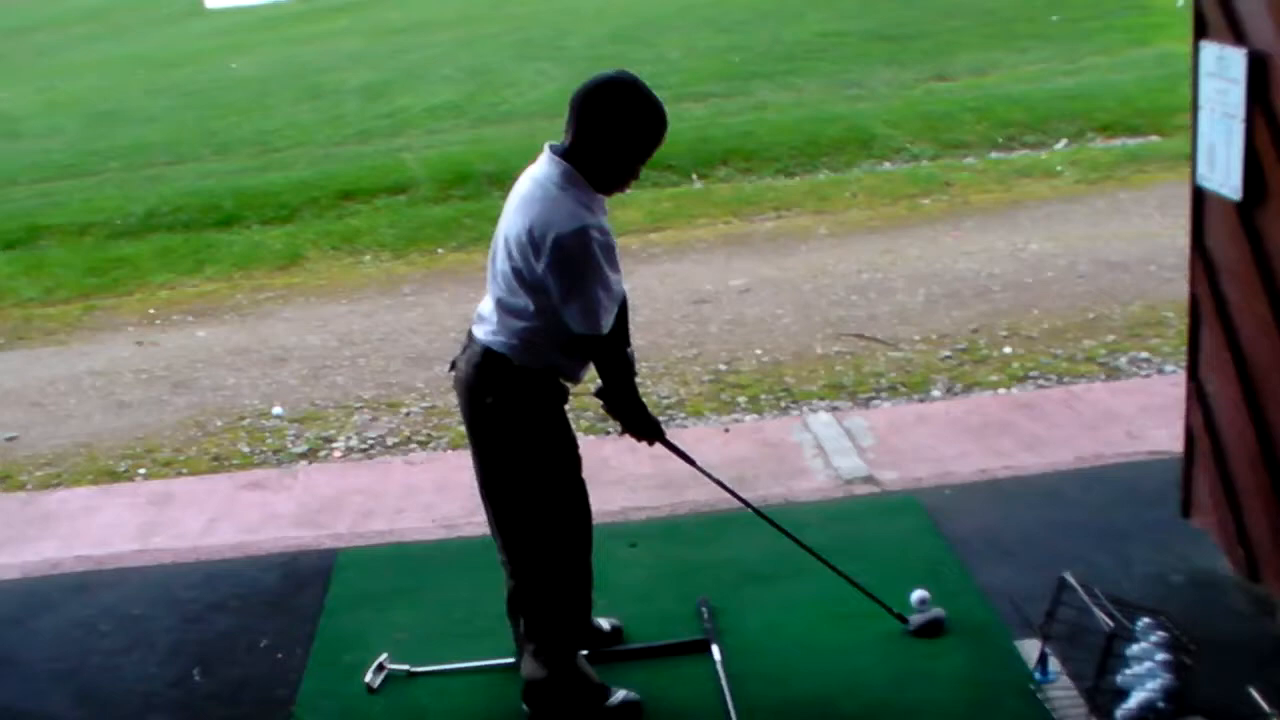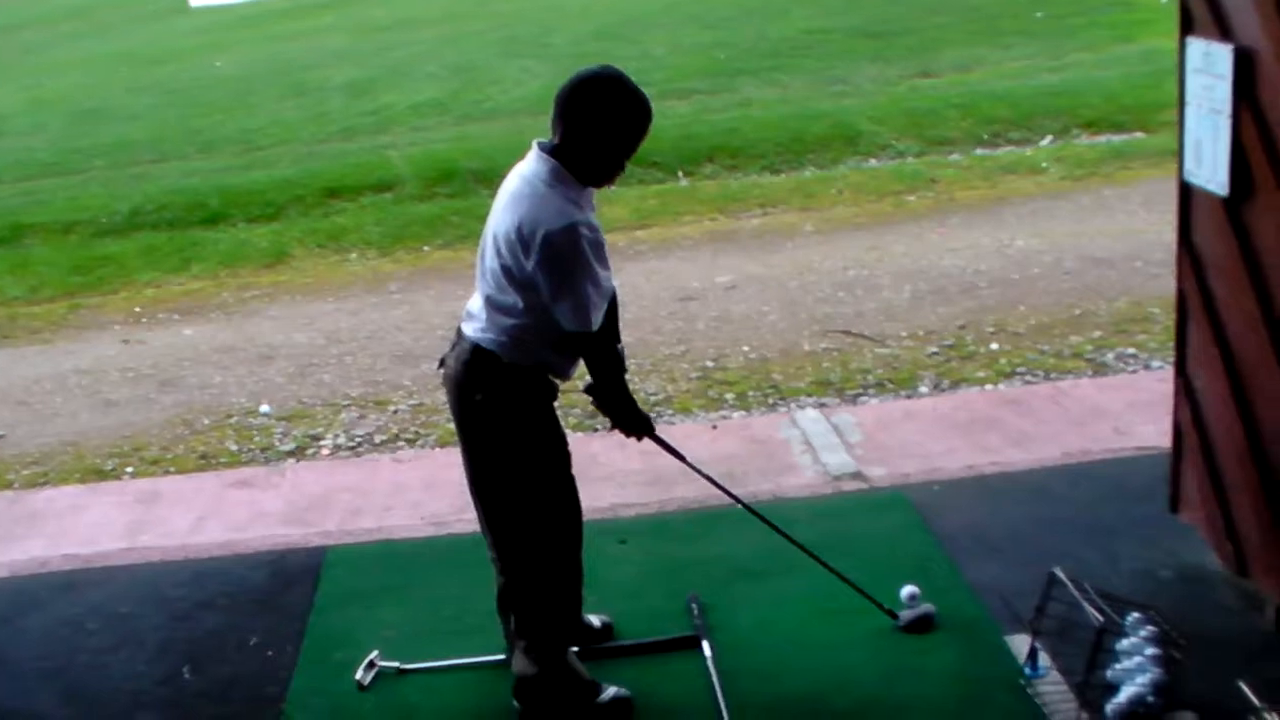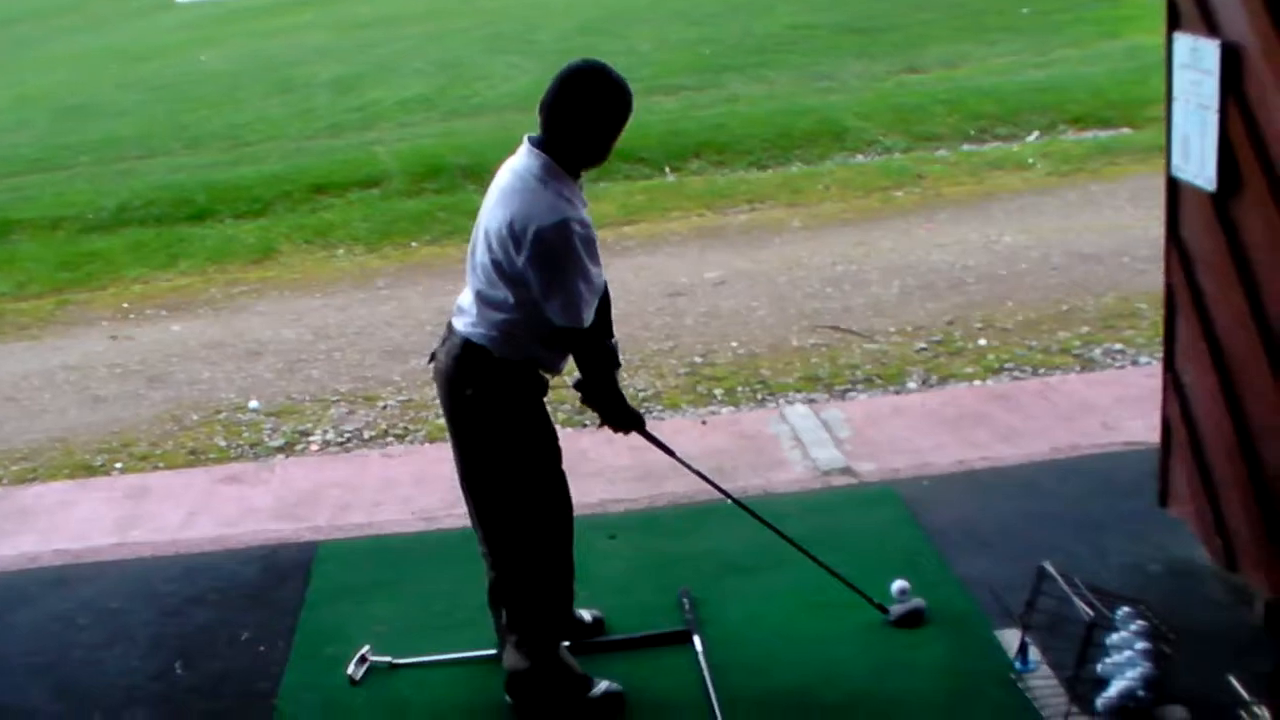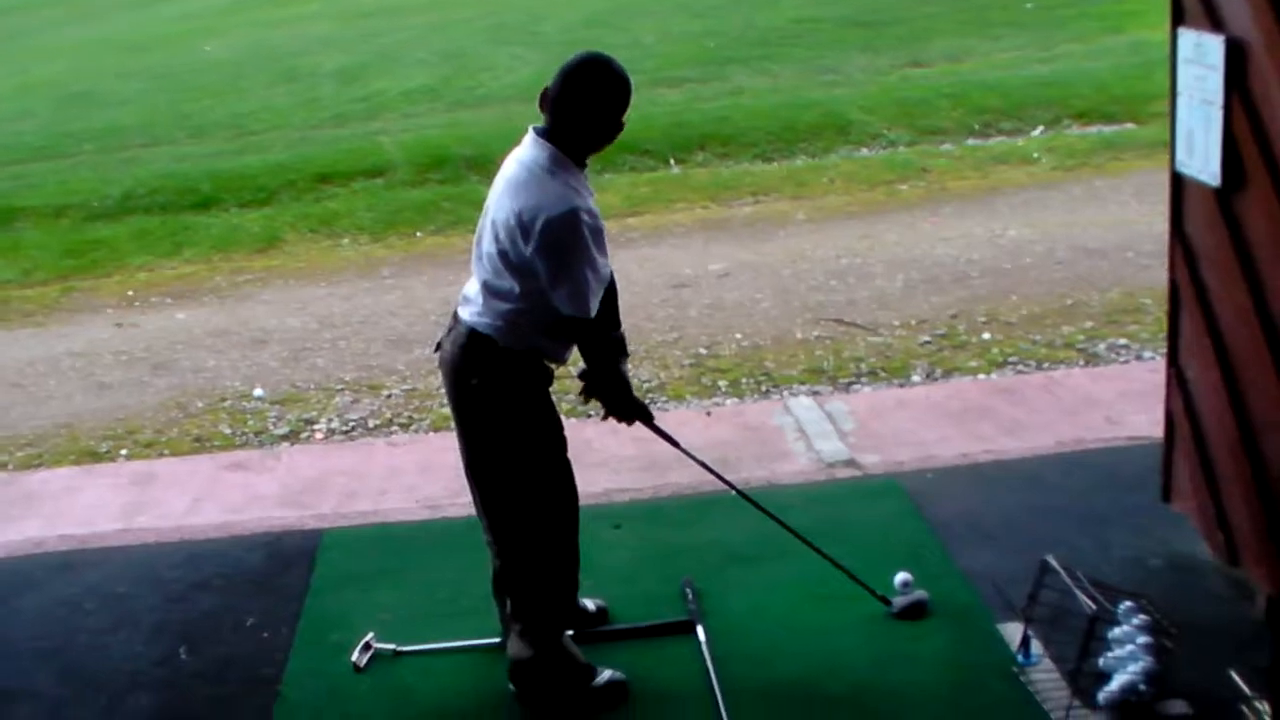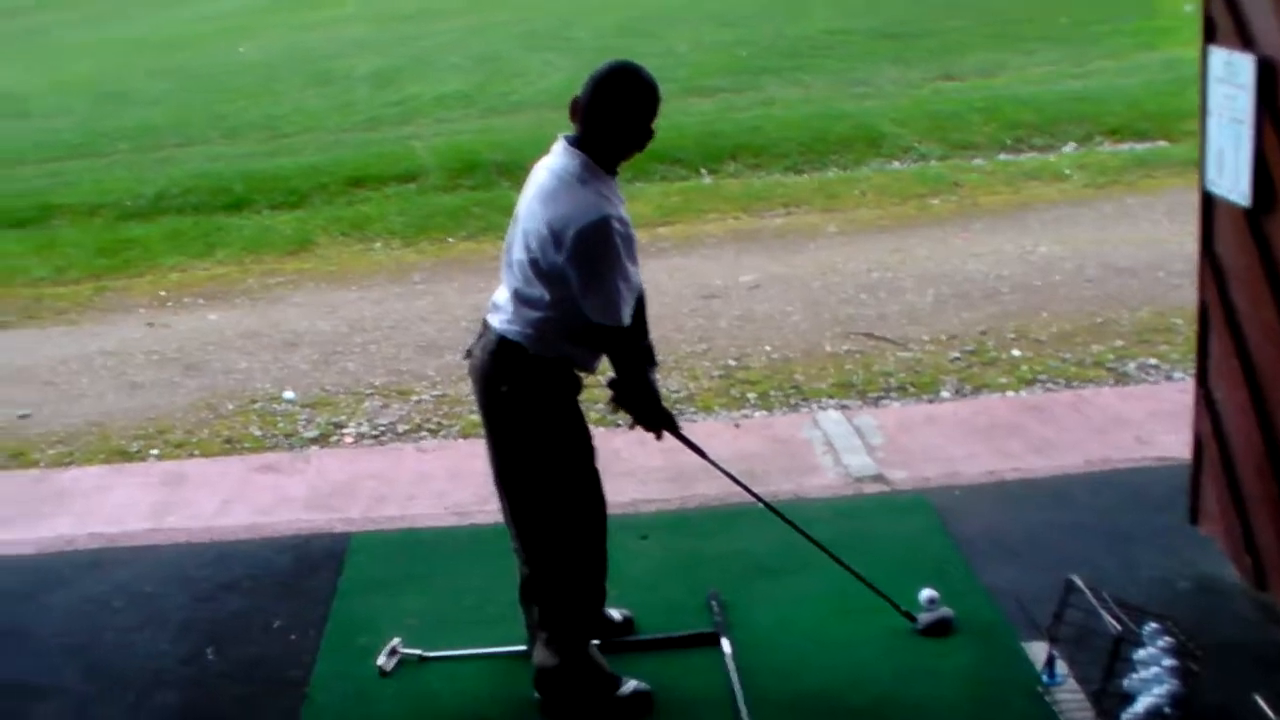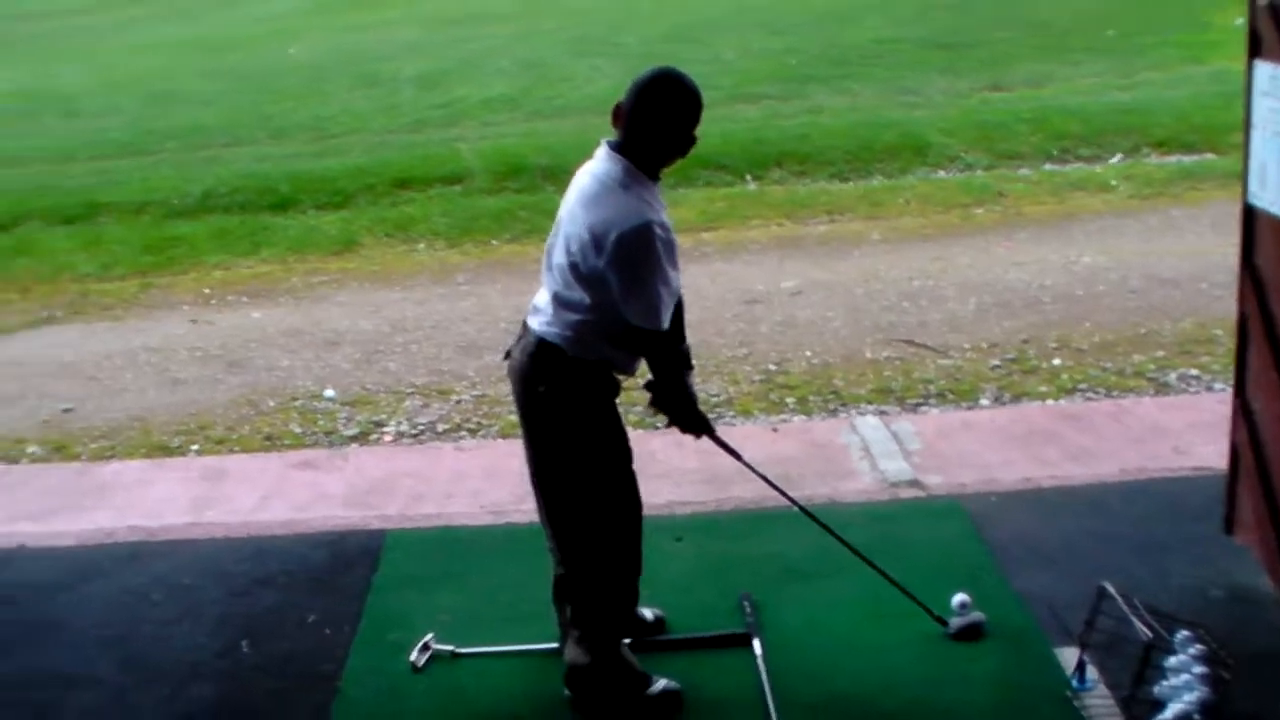
dt=0.1s
person 1, frame 1
left shoulder: (546, 175)
right shoulder: (573, 225)
left elbow: (604, 312)
right elbow: (597, 336)
left wrist: (622, 389)
right wrist: (630, 408)
left hip: (501, 368)
right hip: (513, 388)
left knee: (545, 521)
right knee: (549, 531)
left ankle: (561, 624)
person 1, frame 2
left shoulder: (535, 173)
right shoulder: (562, 222)
left elbow: (593, 308)
right elbow: (587, 332)
left wrist: (612, 385)
right wrist: (621, 404)
left hip: (491, 365)
right hip: (503, 384)
left knee: (536, 517)
right knee: (538, 528)
left ankle: (552, 620)
person 1, frame 3
left shoulder: (524, 169)
right shoulder: (556, 217)
left elbow: (584, 304)
right elbow: (577, 328)
left wrist: (602, 377)
right wrist: (609, 396)
left hip: (478, 359)
right hip: (493, 380)
left knee: (520, 514)
right knee: (532, 522)
left ankle: (542, 616)
person 1, frame 4
left shoulder: (529, 159)
right shoulder: (564, 207)
right elbow: (583, 318)
left wrist: (608, 367)
right wrist: (615, 386)
left hip: (484, 347)
right hip: (499, 367)
left knee: (526, 503)
right knee: (537, 510)
left ankle: (545, 605)
right ankle: (540, 659)
person 1, frame 5
left shoulder: (556, 169)
right shoulder: (596, 217)
right elbow: (614, 327)
left wrist: (638, 377)
right wrist: (642, 396)
left hip: (511, 354)
right hip: (528, 376)
left knee: (549, 512)
right knee: (566, 519)
left ankle: (570, 614)
person 1, frame 6
left shoulder: (600, 174)
right shoulder: (636, 222)
right elbow: (653, 330)
left wrist: (674, 378)
right wrist: (679, 399)
left hip: (551, 356)
right hip: (567, 377)
left knee: (587, 512)
right knee: (602, 518)
left ankle: (602, 613)
right ankle: (595, 666)
